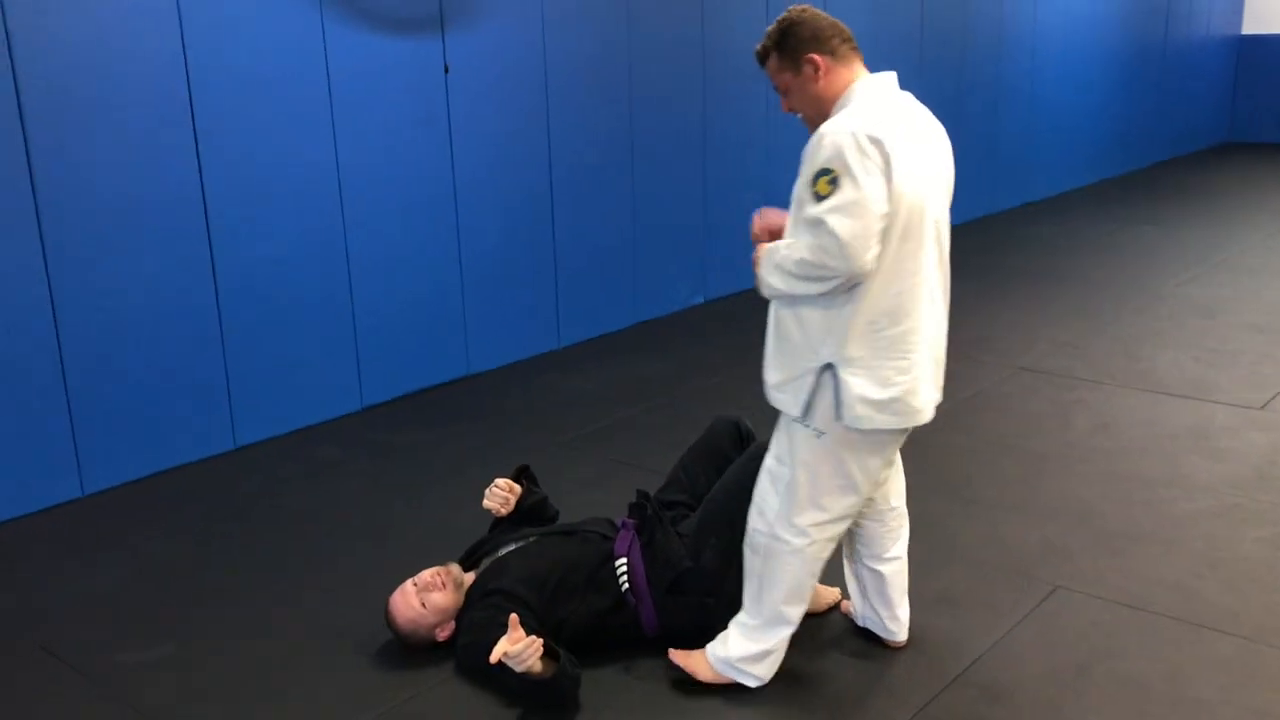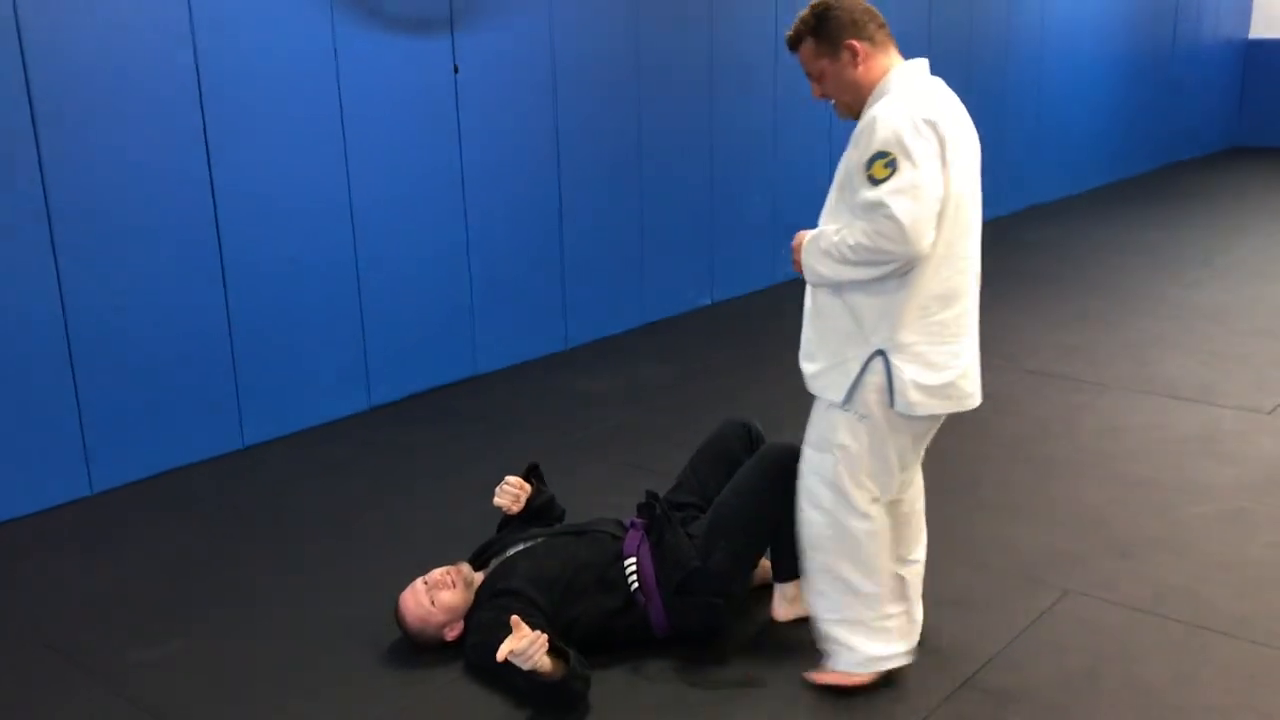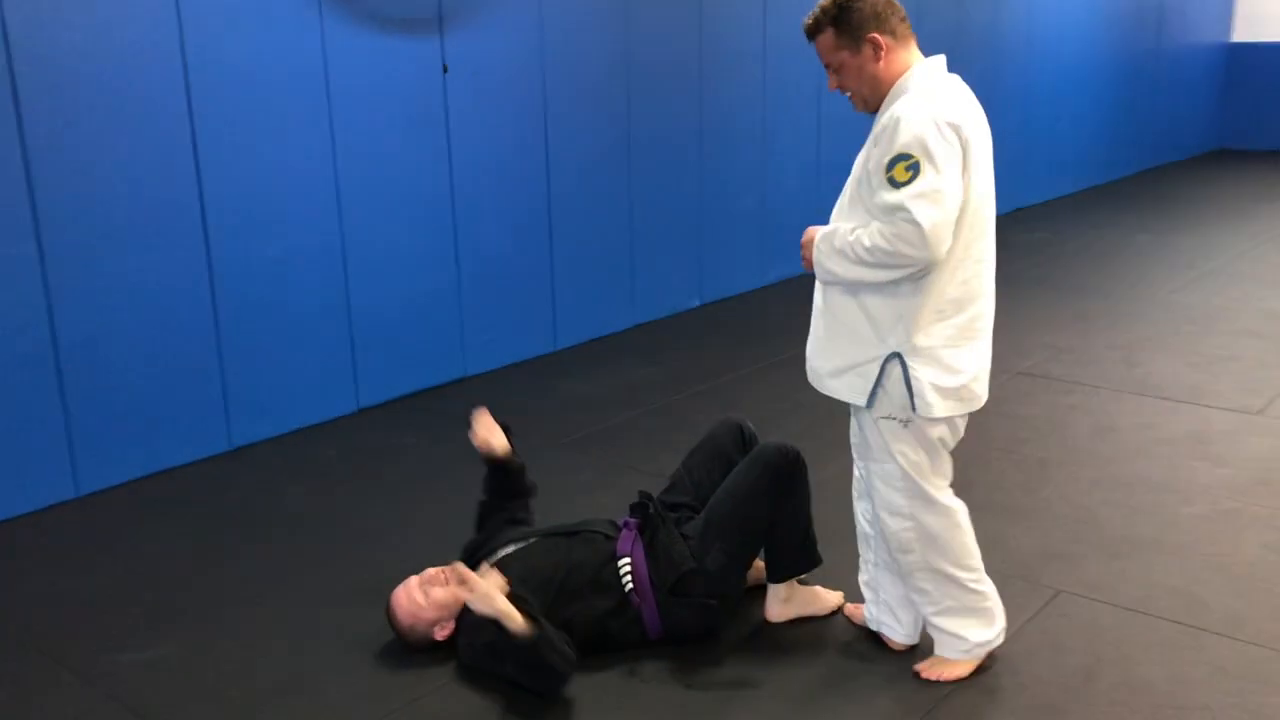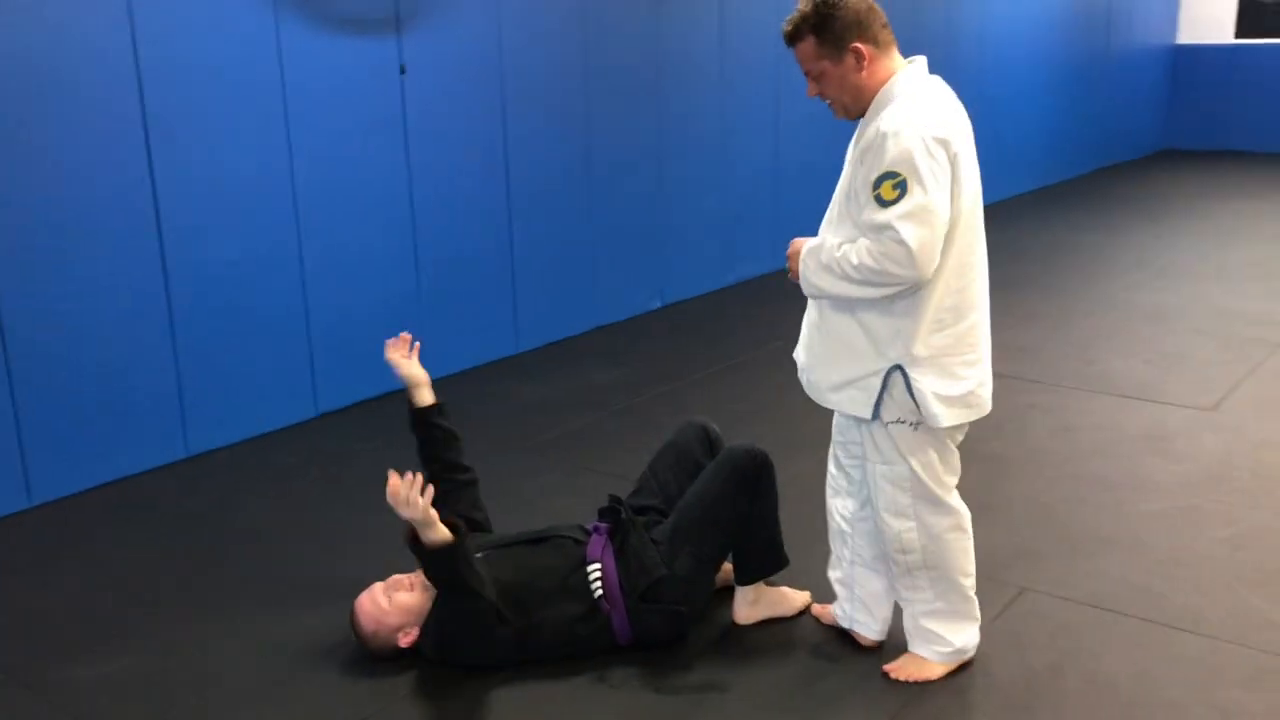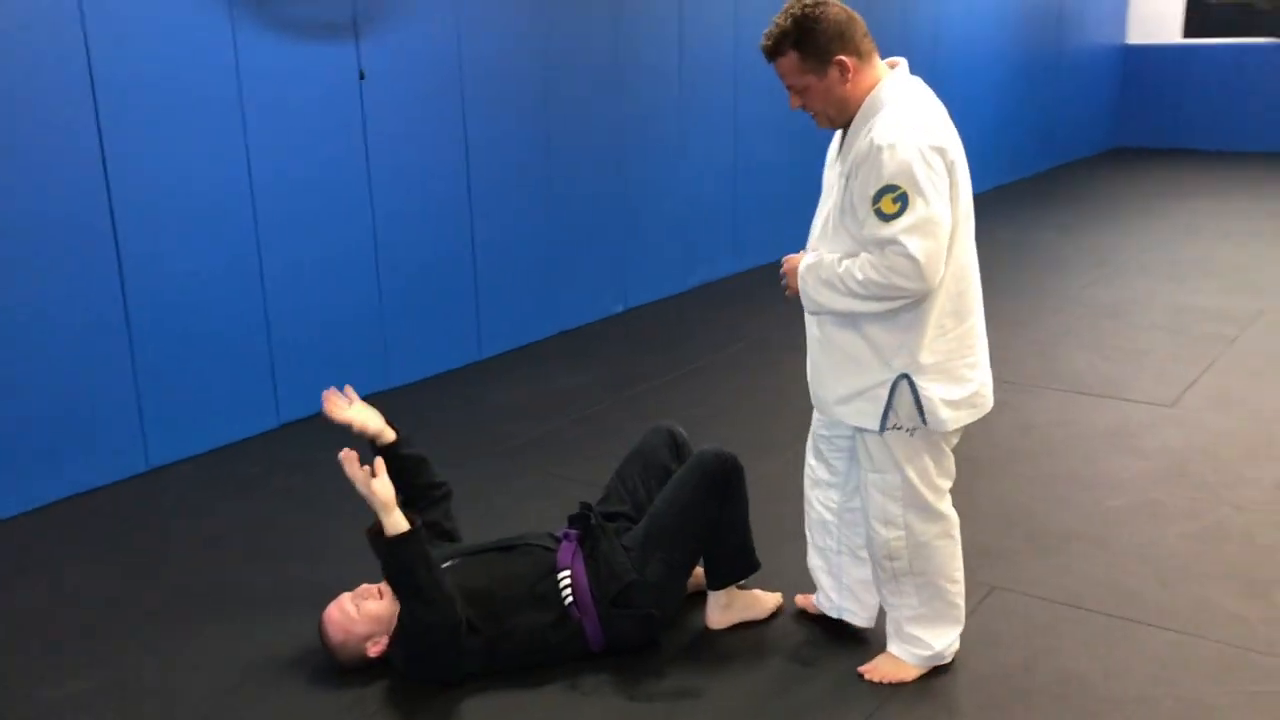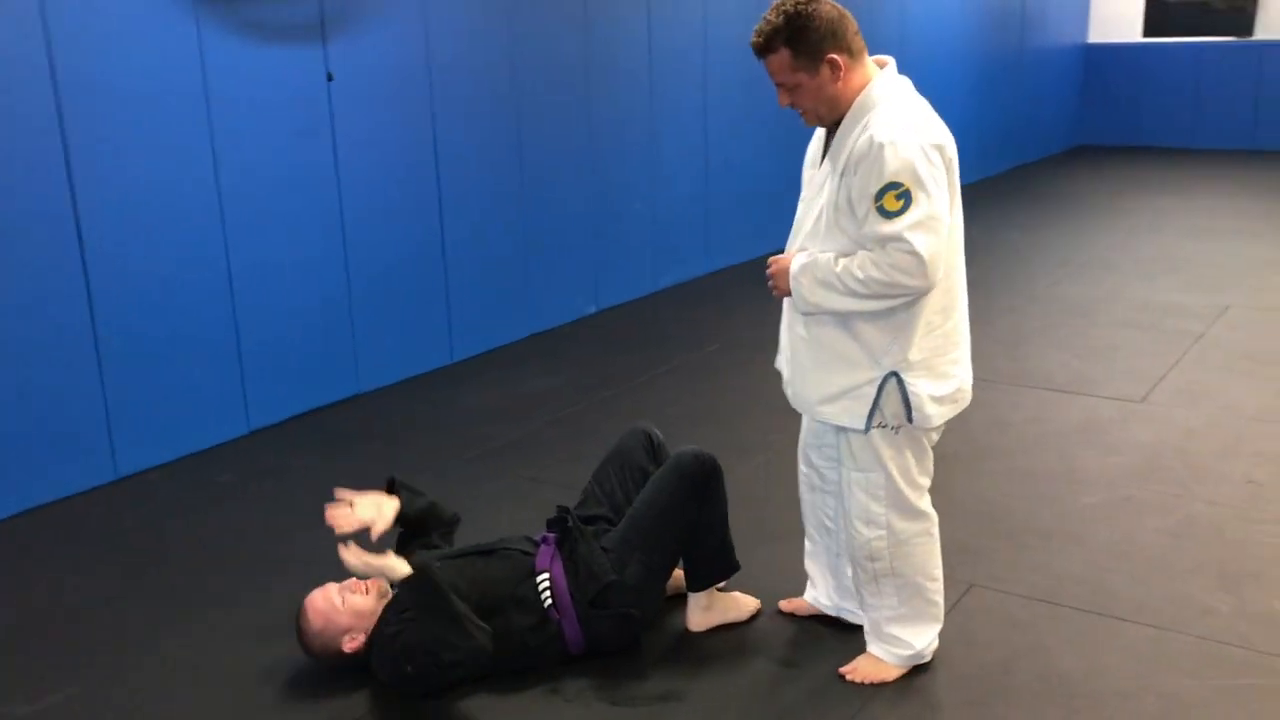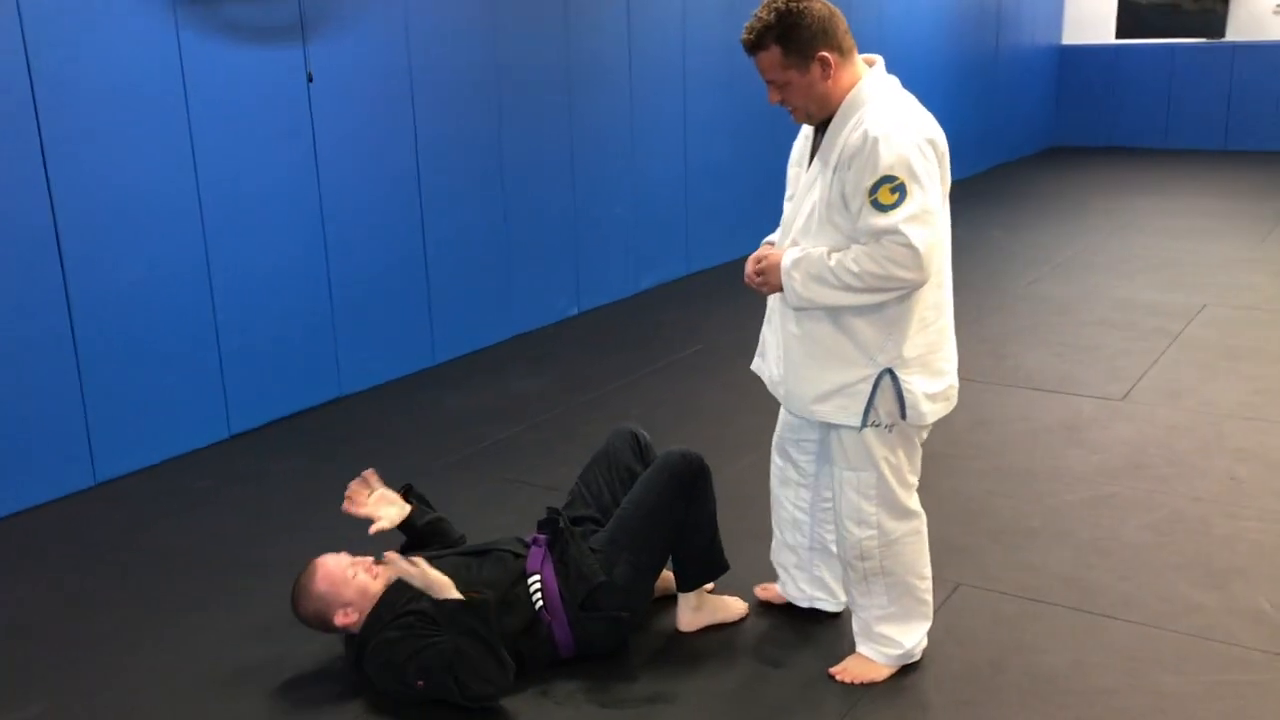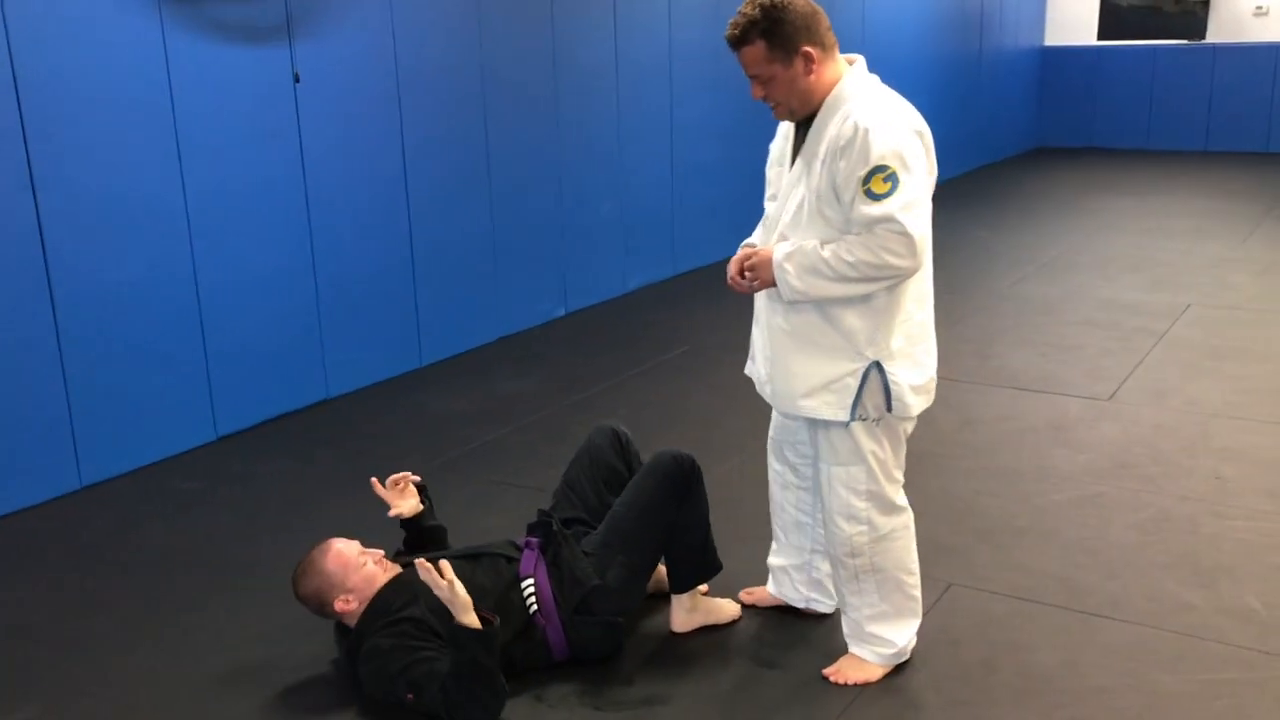
dt=0.2s
person 1, frame 1
left shoulder: (847, 135)
right shoulder: (916, 119)
left elbow: (839, 253)
left wrist: (773, 263)
right wrist: (797, 227)
left hip: (852, 366)
right hip: (899, 355)
left knee: (794, 511)
right knee: (874, 490)
left ankle: (746, 654)
right ankle: (885, 614)
person 1, frame 2
left shoulder: (894, 119)
right shoulder: (931, 103)
left elbow: (895, 235)
left wrist: (818, 247)
right wrist: (835, 250)
left hip: (888, 353)
right hip: (915, 343)
left knee: (839, 493)
right knee: (891, 486)
left ankle: (868, 645)
right ankle: (893, 618)
person 1, frame 3
left shoulder: (918, 118)
right shoulder: (933, 101)
left elbow: (914, 238)
left wrist: (827, 248)
right wrist: (840, 246)
left hip: (908, 354)
right hip: (907, 343)
left knee: (911, 498)
right knee: (882, 485)
left ankle: (970, 627)
right ankle: (891, 613)
person 1, frame 4
left shoulder: (906, 131)
right shoulder: (907, 106)
left elbow: (901, 257)
left wrist: (811, 261)
right wrist: (825, 257)
left hip: (909, 361)
right hip: (884, 350)
left knee: (916, 504)
right knee: (857, 482)
left ankle: (948, 635)
right ankle: (861, 610)
person 1, frame 5
left shoulder: (900, 140)
right shoulder: (876, 113)
left elbow: (907, 269)
left wrist: (811, 276)
right wrist: (820, 269)
left hip: (904, 367)
right hip: (869, 355)
left knee: (905, 509)
right knee: (834, 467)
left ankle: (926, 639)
right ankle: (845, 596)
person 1, frame 6
left shoulder: (896, 139)
right shoulder: (850, 116)
left elbow: (908, 265)
left wrist: (804, 277)
right wrist: (801, 262)
left hip: (886, 366)
right hip: (843, 354)
left knee: (884, 508)
right knee: (826, 476)
left ankle: (904, 638)
right ankle: (840, 595)
person 1, frame 7
left shoulder: (891, 135)
right shoulder: (830, 117)
left elbow: (903, 258)
left wrist: (795, 273)
right wrist: (778, 248)
left hip: (874, 364)
right hip: (823, 352)
left knee: (872, 506)
right knee: (798, 465)
left ankle: (894, 637)
right ankle: (809, 582)
person 1, frame 8
left shoulder: (878, 127)
right shoulder: (803, 119)
left elbow: (896, 248)
left wrist: (786, 268)
right wrist: (758, 247)
left hip: (859, 360)
right hip: (806, 348)
left knee: (860, 504)
right knee: (795, 471)
left ankle: (884, 638)
right ankle: (802, 583)
person 2, frame 1
left shoulder: (481, 557)
right shoulder: (482, 632)
left elbow: (544, 518)
right elbow: (561, 685)
left wrist: (516, 494)
right wrist: (533, 666)
left hip: (644, 535)
right hip: (675, 588)
left knee: (732, 432)
person 2, frame 2
left shoulder: (488, 558)
right shoulder: (488, 630)
left elbow: (548, 518)
left wrist: (526, 493)
right wrist: (538, 664)
left hip: (647, 537)
right hip: (682, 588)
left knee: (738, 436)
right knee: (782, 461)
left ankle: (757, 561)
right ankle: (790, 591)
person 2, frame 3
left shoulder: (482, 553)
right shoulder: (482, 636)
left elbow: (510, 497)
right elbow: (551, 668)
left wrist: (500, 453)
right wrist: (510, 618)
left hip: (642, 539)
right hip: (677, 589)
left knee: (734, 435)
right knee: (779, 461)
left ankle: (749, 562)
right ankle: (784, 592)
person 2, frame 4
left shoulder: (444, 554)
right shoulder: (450, 635)
left elbow: (451, 477)
right elbow: (476, 607)
left wrist: (420, 392)
right wrist: (425, 528)
left hip: (611, 548)
right hip: (648, 597)
left knee: (699, 437)
right knee: (747, 465)
left ankle: (717, 565)
right ankle: (751, 596)
person 2, frame 5
left shoulder: (418, 574)
right shoulder: (418, 649)
left elbow: (428, 494)
right elbow: (441, 619)
left wrist: (380, 431)
right wrist: (388, 515)
left hip: (584, 551)
right hip: (617, 601)
left knee: (667, 440)
right knee: (717, 469)
left ankle: (692, 568)
right ankle: (725, 599)
person 2, frame 6
left shoulder: (391, 592)
right shoulder: (397, 652)
left elbow: (437, 521)
right elbow: (469, 645)
left wrist: (389, 505)
right wrist: (399, 574)
left hip: (563, 553)
right hip: (598, 601)
left knee: (643, 442)
right knee: (695, 469)
left ankle: (668, 571)
right ankle: (706, 601)
person 2, frame 7
left shoulder: (390, 585)
right shoulder: (393, 653)
left elbow: (446, 541)
right elbow: (490, 679)
left wrist: (402, 509)
right wrist: (449, 595)
left hip: (552, 554)
right hip: (588, 602)
left knee: (629, 443)
right knee: (683, 468)
left ankle: (655, 574)
right ankle: (694, 602)
person 2, frame 8
left shoulder: (376, 600)
right shoulder: (386, 658)
left elbow: (433, 557)
left wrist: (415, 512)
right wrist: (465, 614)
left hip: (542, 557)
right hip: (579, 604)
left knee: (609, 441)
right knee: (674, 469)
left ankle: (650, 570)
right ankle: (688, 603)
